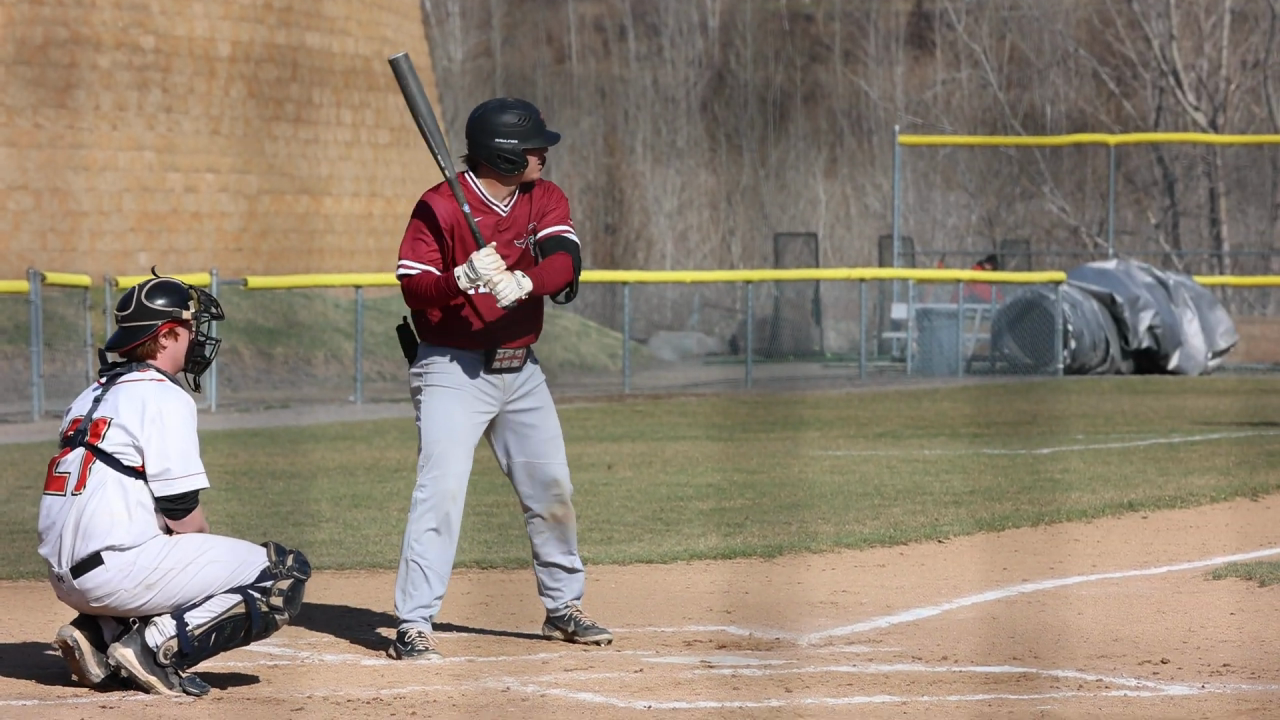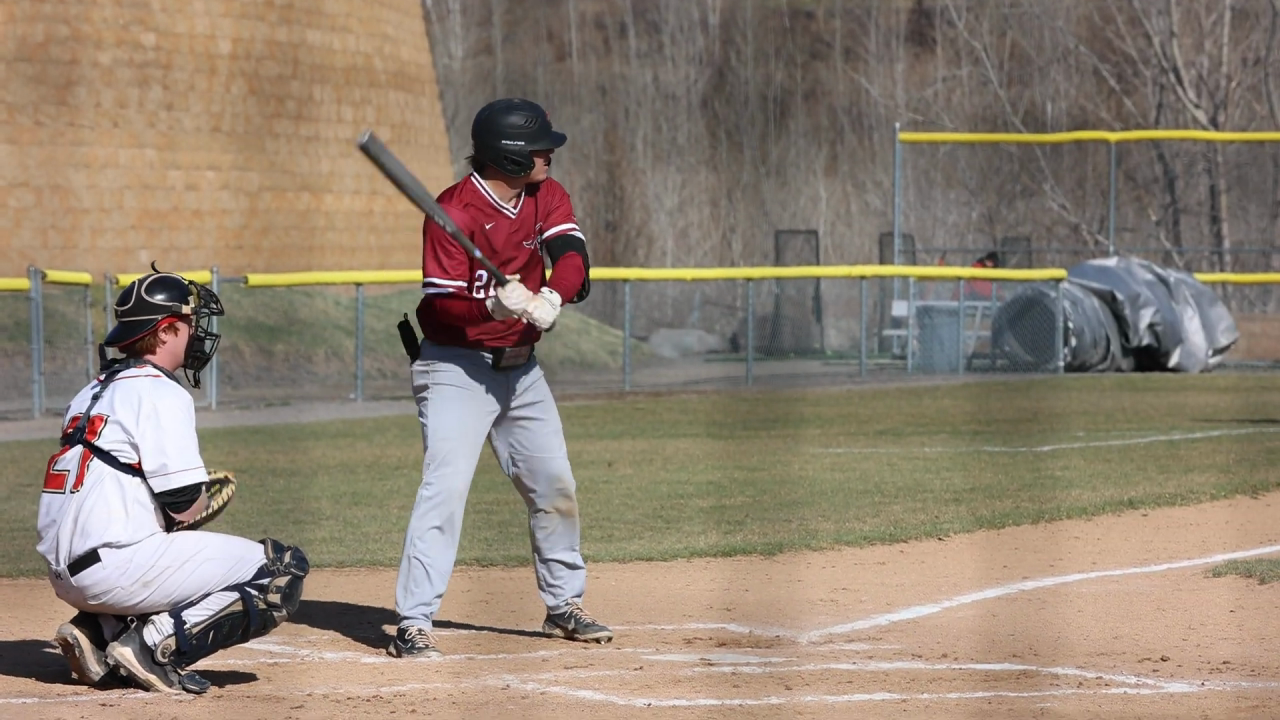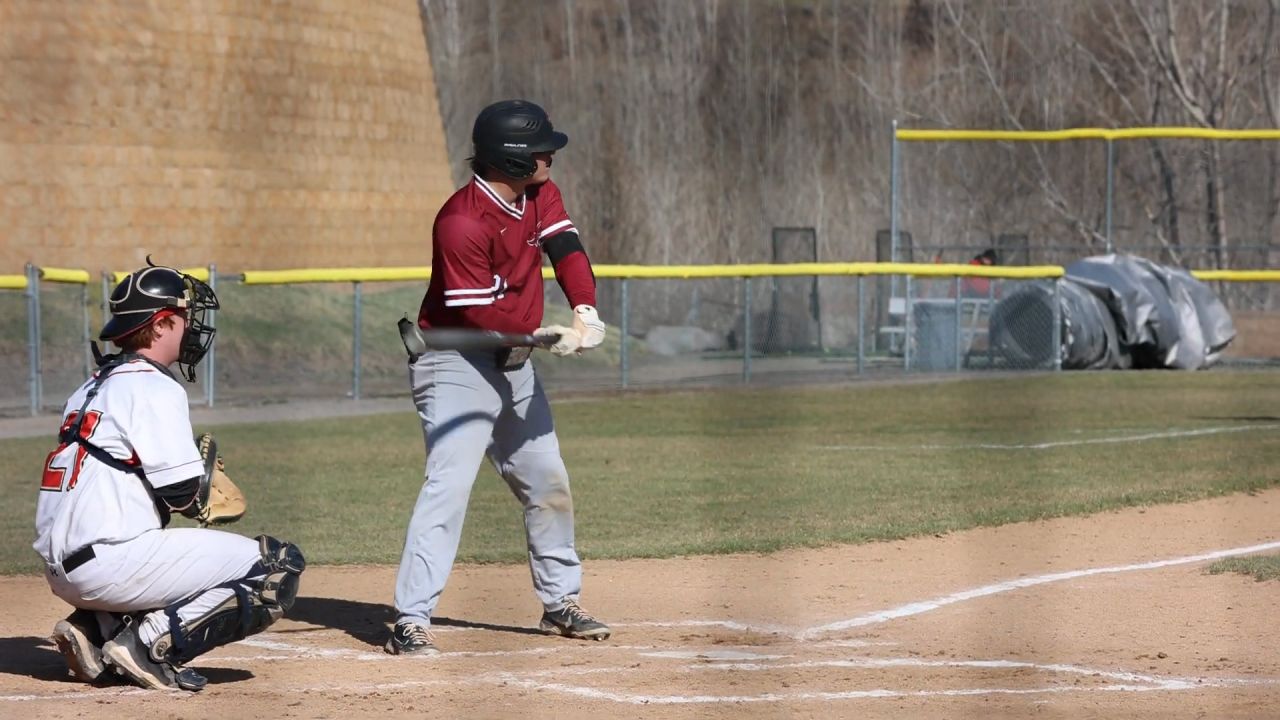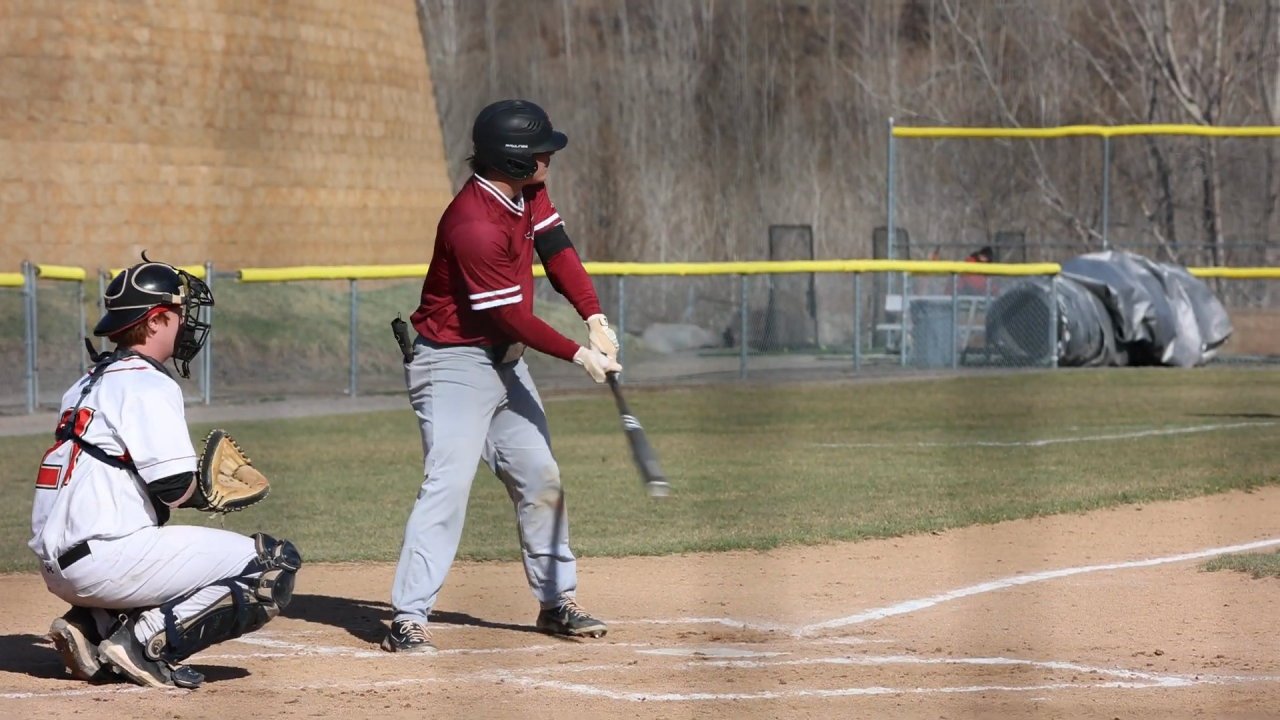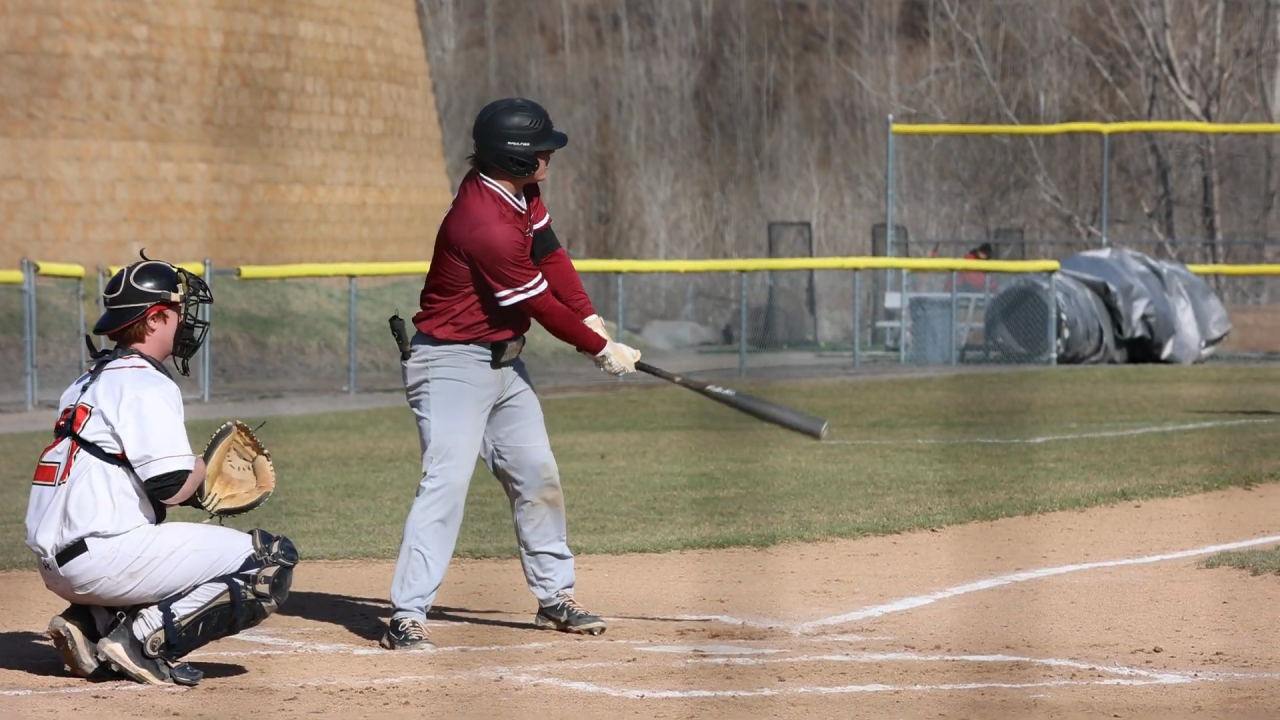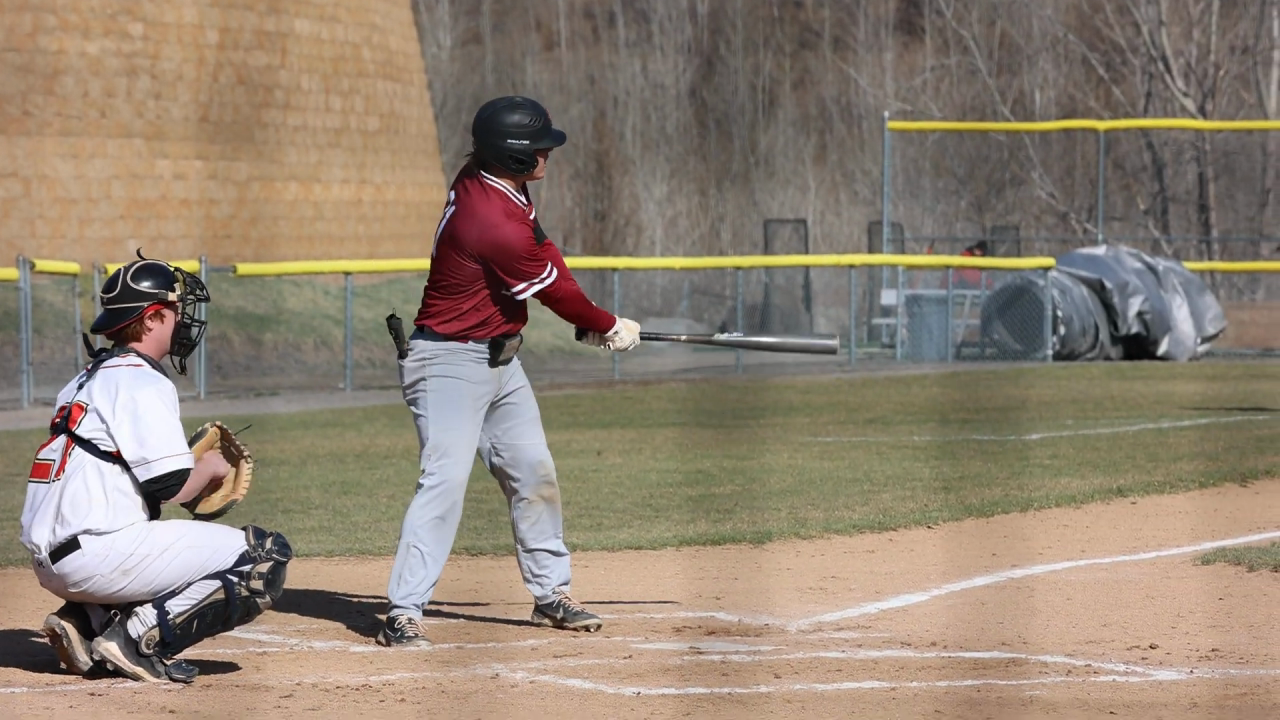
dt=0.1s
person 1, frame 1
left shoulder: (546, 198)
right shoulder: (440, 206)
left elbow: (563, 258)
right elbow: (415, 290)
left wrist: (523, 282)
right wrist: (466, 277)
left hip: (519, 367)
right hip: (453, 368)
left knee: (550, 488)
right knee: (441, 491)
left ankle: (564, 608)
right ankle: (412, 624)
person 1, frame 2
left shoulder: (549, 197)
right shoulder: (453, 212)
left elbow: (573, 260)
right elbow: (443, 304)
left wrist: (550, 297)
right wrist: (496, 302)
left hip: (520, 366)
right hip: (456, 367)
left knee: (554, 485)
right knee: (445, 489)
left ankle: (564, 605)
right ankle: (413, 622)
person 1, frame 3
left shoulder: (541, 194)
right shoulder: (463, 223)
left elbow: (568, 253)
right elbow: (479, 316)
left wrist: (585, 310)
right wrist: (546, 335)
left hip: (513, 365)
right hip: (458, 365)
left knee: (547, 481)
right knee: (449, 486)
left ankle: (562, 602)
right ankle: (410, 620)
person 1, frame 4
left shoulder: (530, 193)
right shoulder: (473, 223)
left elbow: (558, 251)
right elbow: (508, 315)
left wrist: (594, 318)
right wrist: (577, 353)
left hip: (504, 362)
right hip: (453, 362)
left knee: (539, 479)
right knee: (448, 485)
left ankle: (556, 601)
right ankle: (408, 617)
person 1, frame 5
left shoulder: (516, 189)
right shoulder: (487, 226)
left elbow: (550, 254)
right elbow: (540, 304)
left wrist: (588, 321)
right wrist: (602, 348)
left hip: (503, 359)
right hip: (452, 363)
left knee: (537, 476)
right knee: (447, 481)
left ankle: (555, 597)
right ankle: (407, 614)
person 1, frame 6
left shoulder: (499, 184)
right shoulder: (494, 224)
left elbow: (542, 248)
right elbow: (551, 290)
left wrist: (594, 318)
right wrist: (610, 327)
left hip: (500, 356)
right hip: (450, 361)
left knee: (534, 473)
right knee: (446, 479)
left ankle: (551, 594)
right ankle: (404, 611)
person 2, frame 1
left shoulder: (94, 393)
right shoulder: (163, 397)
right elbow: (182, 513)
right wrist: (194, 548)
left hip: (66, 575)
right hip: (114, 569)
right knee: (286, 573)
left ankle: (98, 636)
right ankle: (154, 647)
person 2, frame 2
left shoulder: (94, 390)
right shoulder: (161, 393)
right elbow: (183, 505)
right wrist: (207, 503)
left hip: (66, 573)
right hip: (111, 567)
right knee: (284, 571)
left ankle: (98, 634)
right ankle: (153, 646)
person 2, frame 3
left shoulder: (95, 385)
right shoulder: (154, 388)
right elbow: (183, 494)
right wrist: (204, 485)
left hip: (63, 567)
right hip: (107, 563)
right knee: (279, 567)
left ankle: (95, 630)
right ankle: (149, 644)
person 2, frame 4
left shoulder: (91, 382)
right shoulder: (148, 385)
right elbow: (176, 490)
right wrist: (198, 478)
left hip: (59, 564)
right hip: (101, 558)
right knee: (275, 565)
left ankle: (92, 627)
right ankle: (144, 643)
person 2, frame 5
left shoulder: (91, 379)
right shoulder: (145, 383)
right elbow: (173, 487)
left wrist: (188, 469)
right wrist: (201, 470)
left hip: (57, 561)
right hip: (101, 555)
right knee: (273, 561)
left ankle: (91, 625)
right ankle: (144, 639)
person 2, frame 6
left shoulder: (89, 377)
right shoulder: (141, 382)
right elbow: (172, 487)
left wrist: (189, 467)
right wrist: (210, 467)
left hip: (52, 559)
right hip: (93, 553)
right knee: (267, 557)
left ankle: (86, 623)
right ankle: (138, 638)
